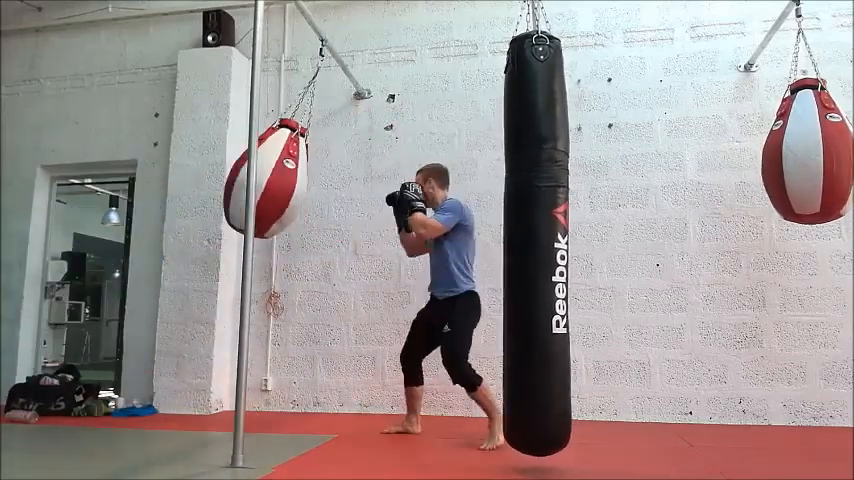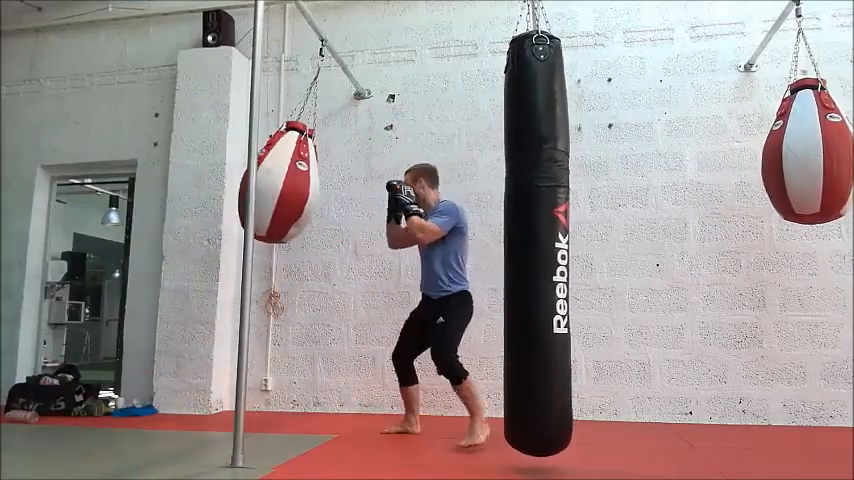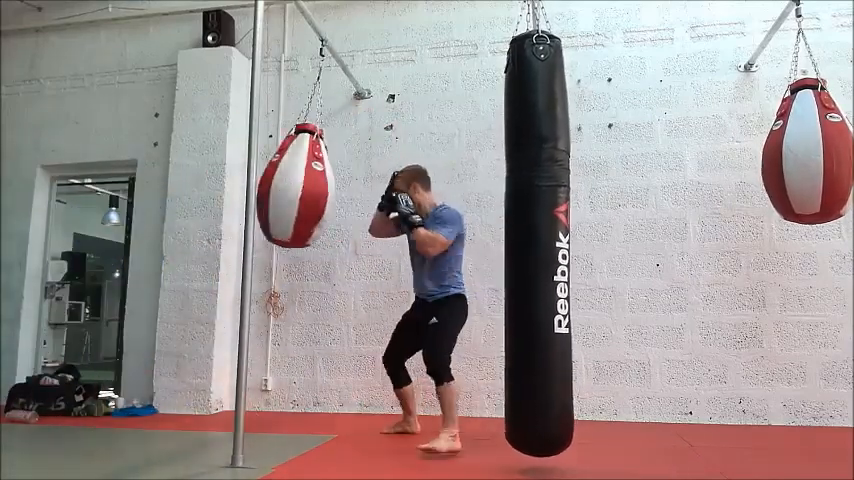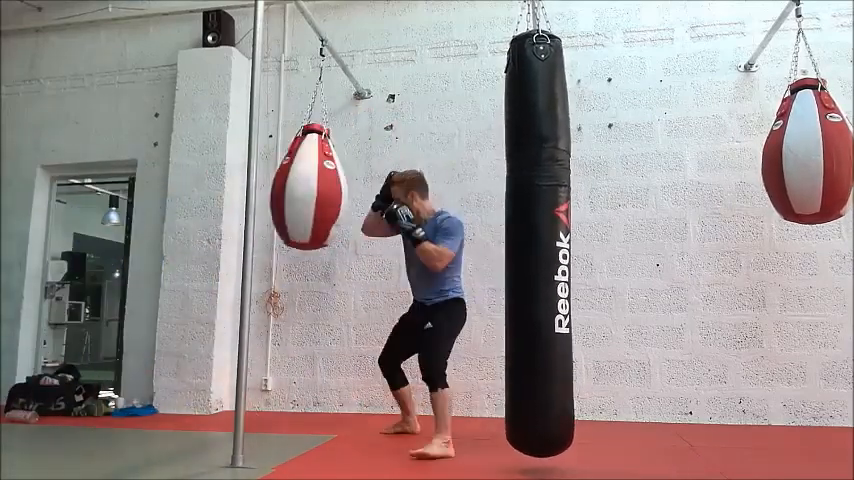
dt=0.1s
person 1, frame 1
left shoulder: (455, 209)
right shoulder: (439, 215)
left elbow: (426, 229)
right elbow: (412, 249)
left wrist: (413, 203)
right wrist: (401, 214)
left hip: (460, 303)
right hip: (439, 303)
left knee: (456, 365)
right knee: (409, 358)
left ankle: (496, 423)
right ankle: (412, 421)
person 1, frame 2
left shoulder: (449, 210)
right shoulder: (425, 211)
left elbow: (423, 235)
right elbow: (395, 242)
left wrist: (407, 205)
right wrist: (394, 205)
left hip: (455, 301)
right hip: (430, 301)
left knee: (445, 359)
right knee: (402, 357)
left ankle: (479, 422)
right ankle: (411, 421)
person 1, frame 3
left shoulder: (449, 216)
right shoulder: (414, 217)
left elbow: (431, 247)
right elbow: (376, 230)
left wrist: (409, 216)
right wrist: (387, 200)
left hip: (449, 303)
right hip: (423, 303)
left knee: (436, 362)
right knee: (392, 358)
left ankle: (450, 434)
right ankle: (410, 420)
person 1, frame 4
left shoulder: (450, 224)
right shoulder: (410, 218)
left elbow: (437, 261)
right elbow: (368, 229)
left wrist: (412, 229)
right wrist: (383, 200)
left hip: (447, 308)
right hip: (421, 307)
left knee: (431, 367)
right knee: (388, 361)
left ankle: (444, 440)
right ankle: (408, 420)
